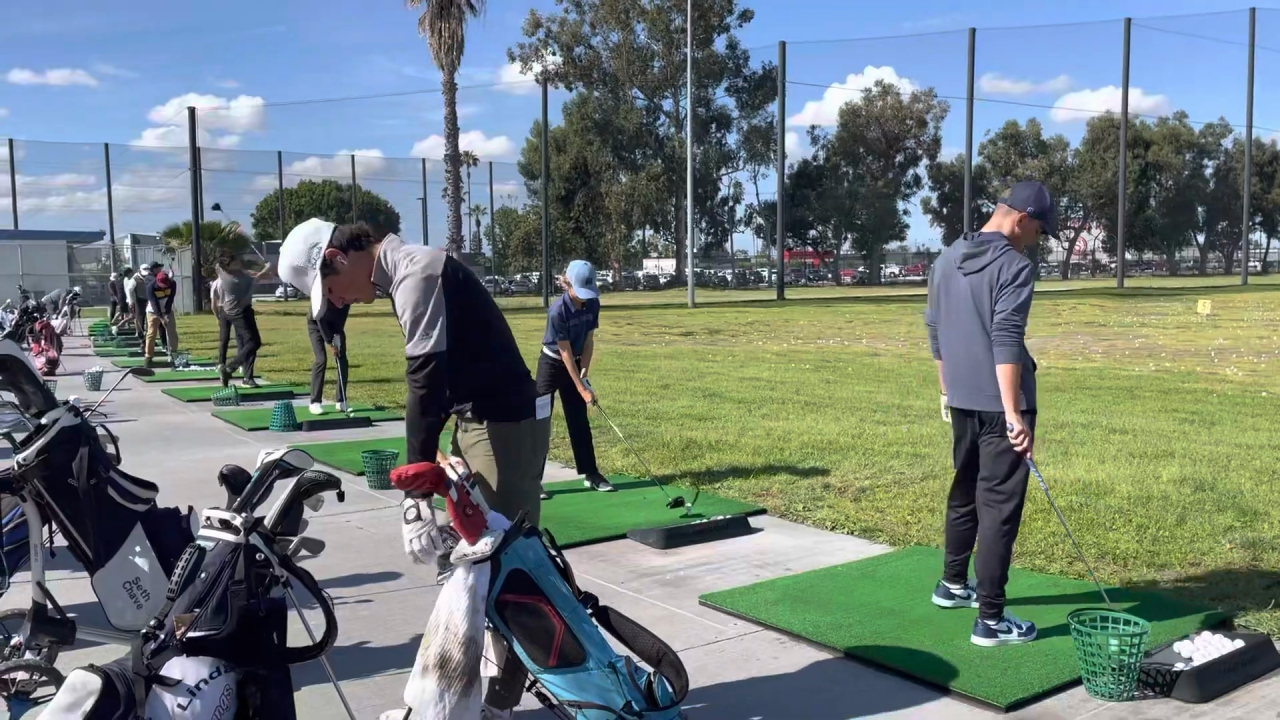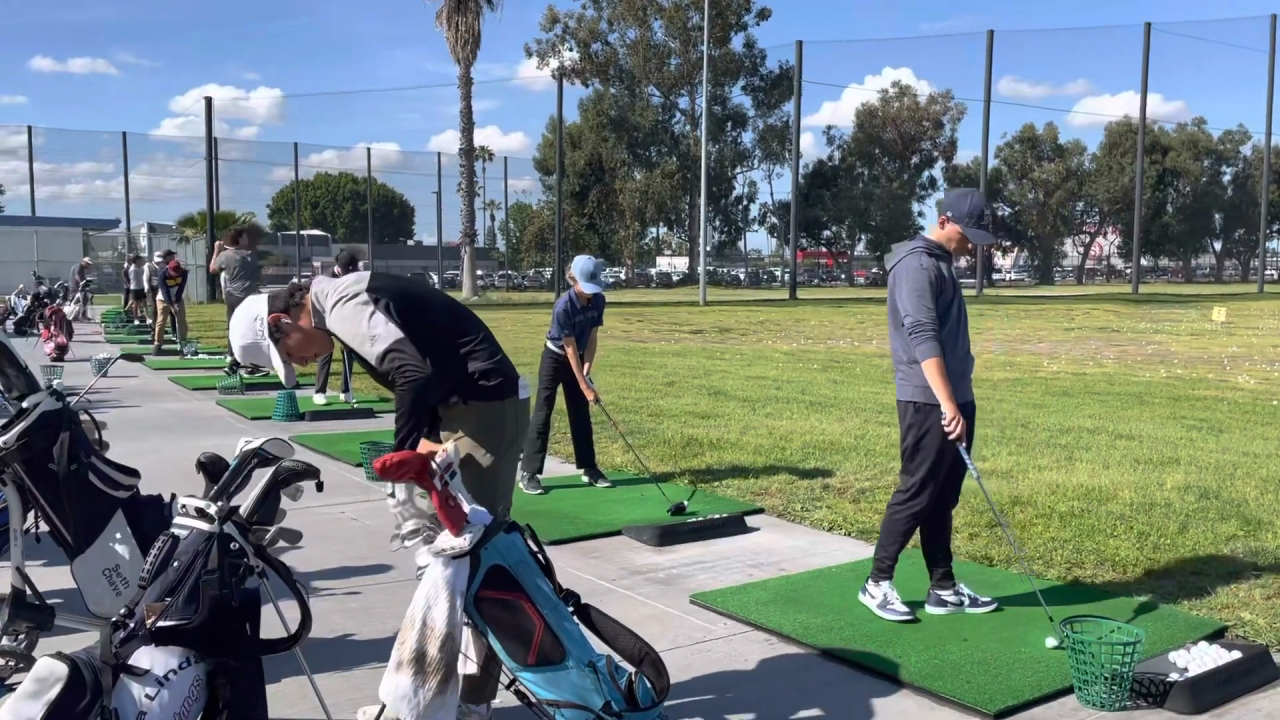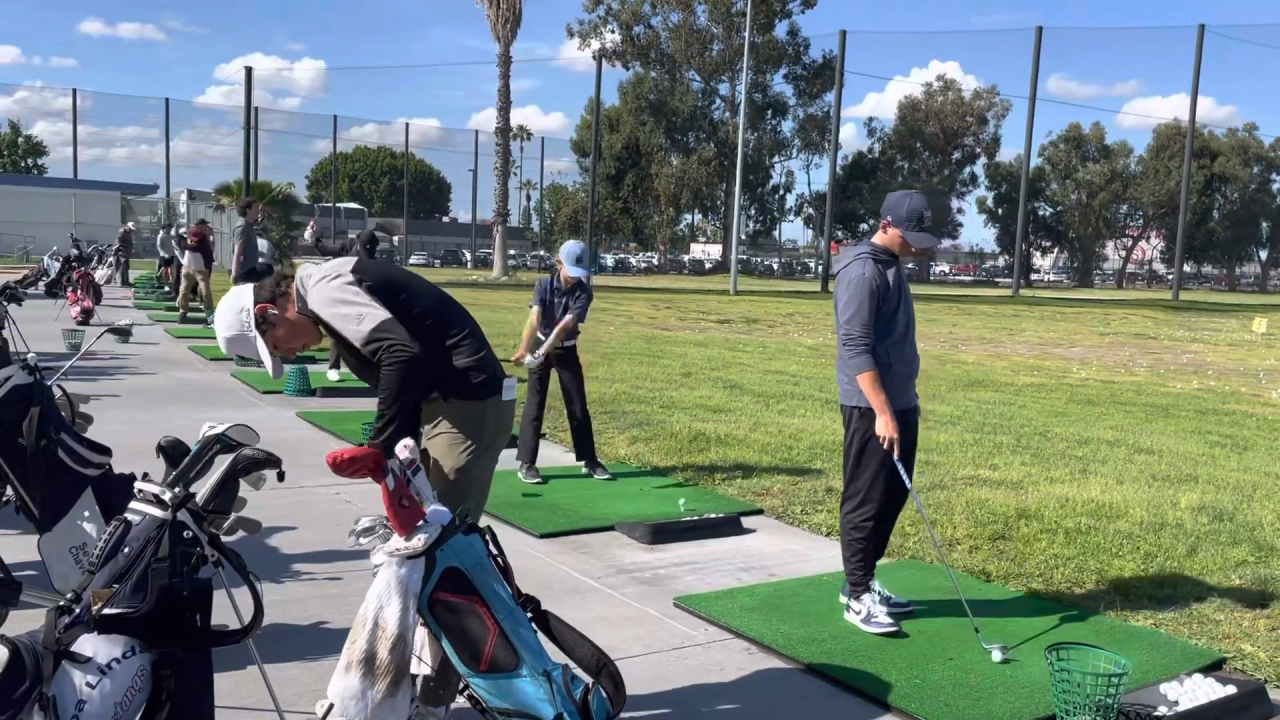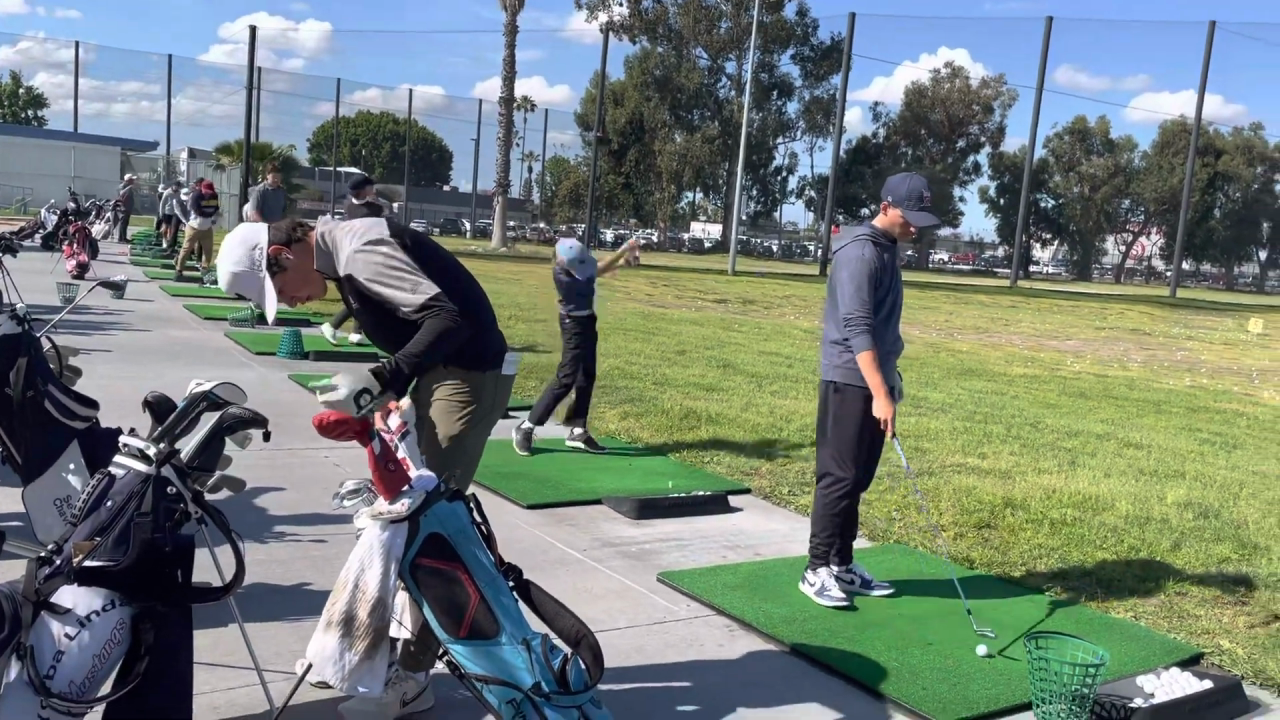
dt=1s
person 1, frame 1
left shoulder: (946, 260)
right shoulder: (1014, 265)
left elbow: (936, 333)
right elbow: (1007, 342)
right wrist: (1014, 412)
left hip: (961, 400)
right hip: (1000, 405)
left knee: (965, 492)
right knee: (999, 507)
left ankle: (952, 583)
right ankle: (991, 618)
person 1, frame 2
left shoulder: (942, 261)
right shoulder: (916, 265)
right elbow: (921, 337)
right wrist: (946, 403)
left hip: (954, 396)
right hip: (928, 401)
left knee: (944, 496)
right knee: (918, 492)
left ankle: (943, 588)
right ankle: (878, 582)
person 1, frame 3
left shoulder: (893, 263)
right shoulder: (861, 272)
right elbow: (856, 349)
right wrist: (882, 413)
left hip: (902, 399)
right hip: (870, 406)
left knee: (894, 495)
right knee: (864, 501)
left ankle: (864, 579)
right ankle: (857, 595)
person 1, frame 4
left shoulder: (887, 248)
right shoulder: (860, 253)
right elbow: (856, 328)
left wrist: (888, 383)
right wrist: (879, 394)
left hip: (875, 378)
right hip: (850, 381)
left knee: (858, 477)
right knee: (841, 475)
left ankle: (842, 565)
right ankle: (816, 570)
person 2, frame 1
left shoulder: (415, 273)
right shoulder: (404, 272)
left elbow: (427, 385)
left wrist: (416, 494)
right wrist: (424, 450)
left hip: (506, 423)
right hip: (477, 419)
person 2, frame 2
left shoulder: (343, 304)
right shoulder: (347, 301)
left elbow: (414, 374)
right wrist: (427, 437)
left hip: (485, 404)
right hip: (467, 403)
person 2, frame 3
left shoulder: (323, 287)
right shoulder: (331, 285)
left elbow: (401, 355)
left wrist: (381, 451)
right wrist: (398, 448)
left hip: (466, 404)
right hip: (442, 403)
person 2, frame 4
left shoulder: (360, 248)
right shoulder: (342, 257)
left elbow: (447, 320)
left wrist: (376, 384)
right wrist: (387, 394)
left hip: (468, 373)
right hip: (437, 371)
left ankle: (410, 678)
right ankle: (395, 638)
person 3, frame 1
left shoulder: (592, 304)
right shoulder: (558, 311)
left elbow: (588, 341)
right elbow: (565, 352)
left wrist: (584, 375)
right wrist: (581, 388)
left hip: (574, 364)
right hip: (552, 364)
left knee: (580, 420)
left ankle: (590, 473)
person 3, frame 2
left shoulder: (598, 301)
right shoulder: (563, 307)
left elbow: (591, 338)
right elbow: (570, 348)
left wrist: (587, 372)
right wrist: (584, 385)
left hip: (577, 359)
right hip: (555, 359)
left knee: (581, 415)
right knee: (543, 414)
left ankle: (589, 469)
right ankle: (528, 474)
person 3, frame 3
left shoulder: (584, 292)
right shoulder: (544, 285)
left elbow: (565, 326)
right elbow: (534, 319)
left wrist: (542, 352)
right wrist: (524, 349)
left hip: (567, 349)
right hip: (539, 348)
left knee: (578, 406)
right knee: (535, 404)
left ankle: (589, 460)
right ankle: (526, 463)
person 3, frame 4
left shoulder: (577, 258)
right shoulder: (565, 278)
left elbow: (595, 269)
right elbow: (600, 270)
left wrist: (623, 254)
right wrist: (624, 252)
left hip: (583, 321)
right hip: (575, 324)
left knee: (585, 377)
right knee: (566, 378)
left ankle: (578, 431)
right ankle: (527, 427)
